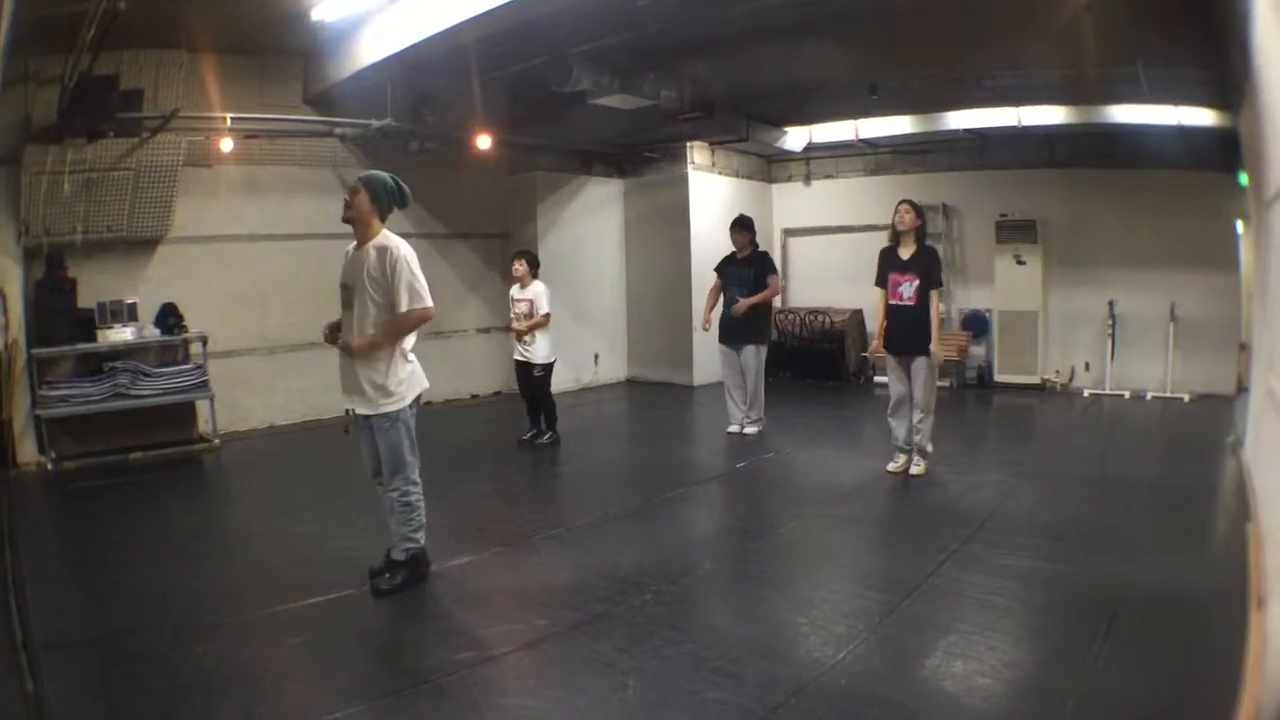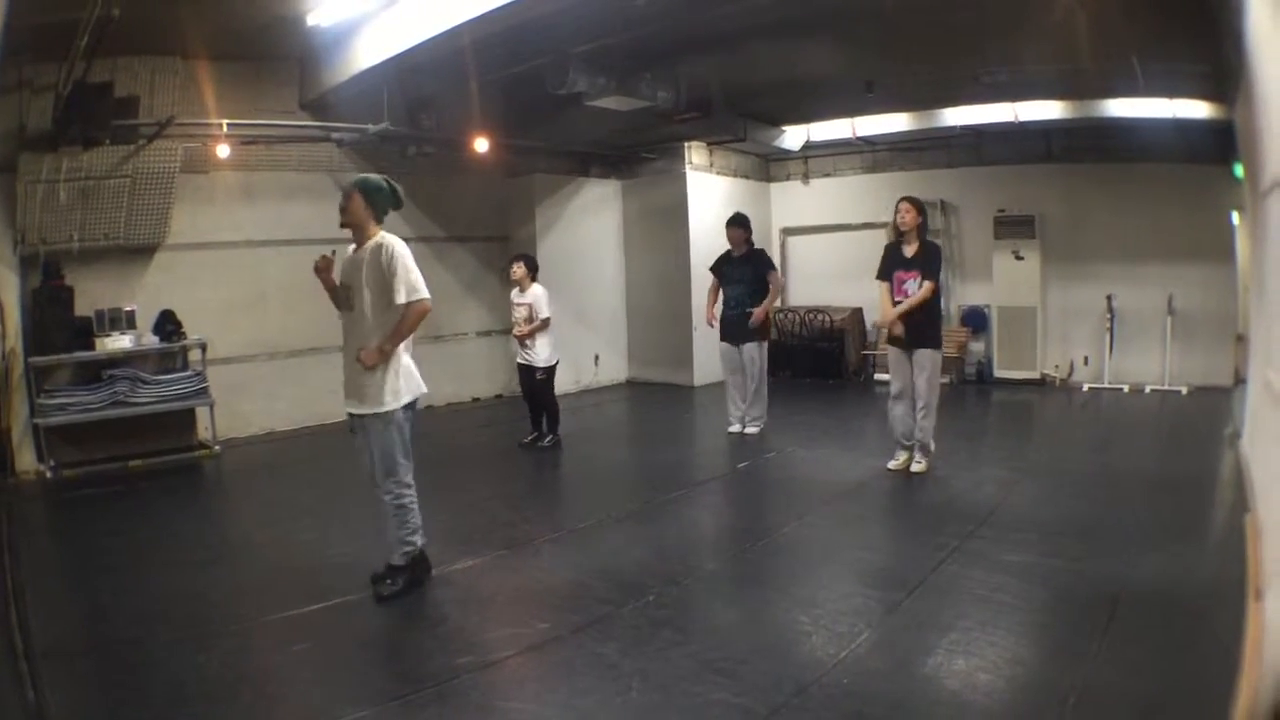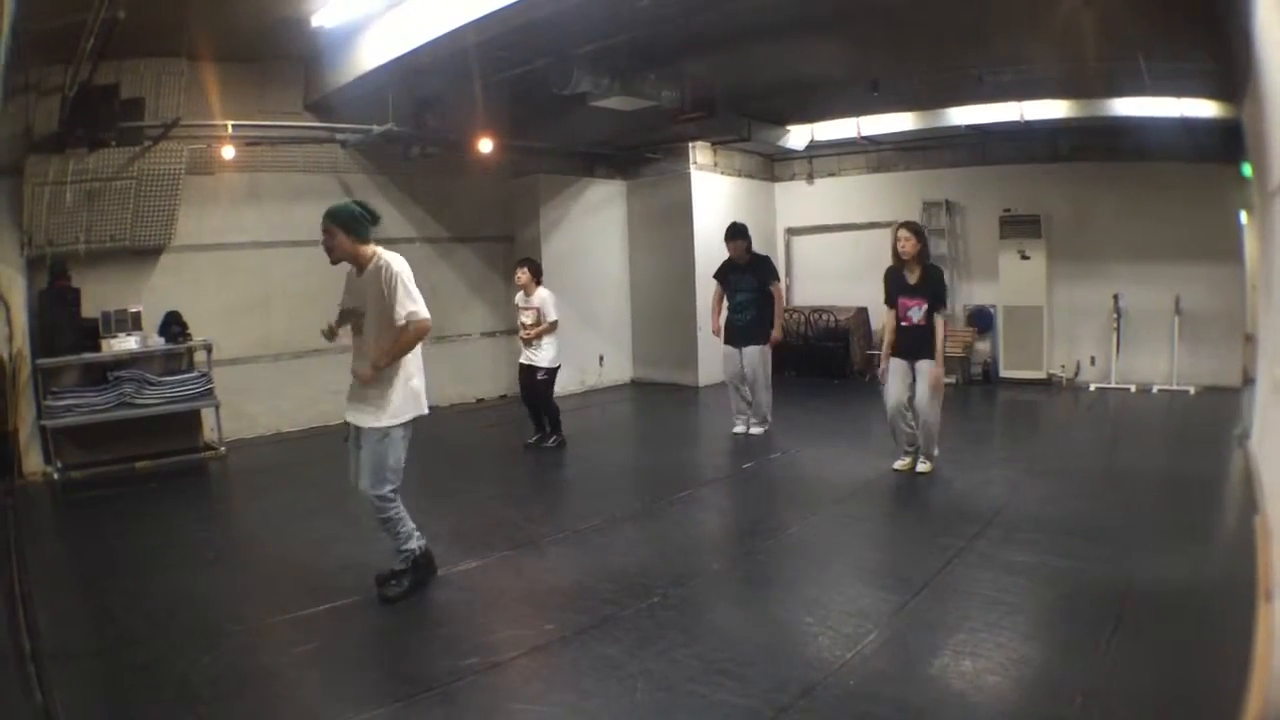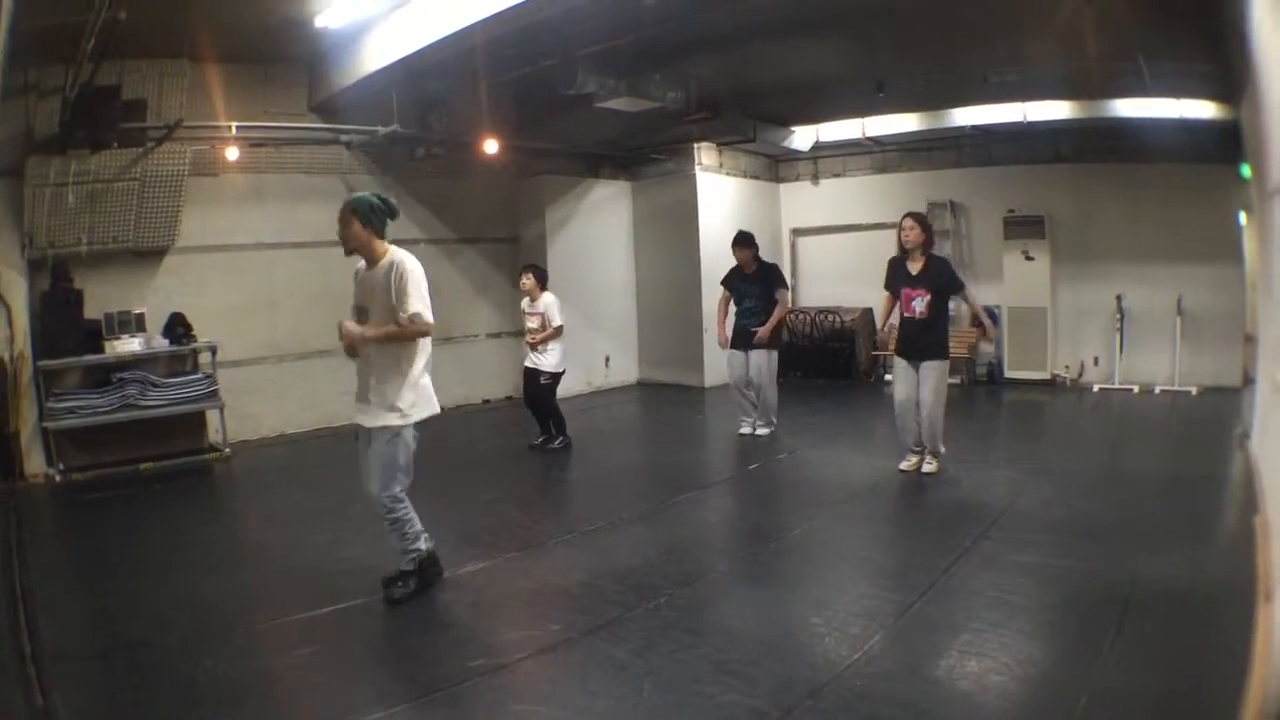
dt=1s
person 1, frame 1
left shoulder: (394, 250)
right shoulder: (352, 252)
left elbow: (423, 311)
left wrist: (372, 343)
right wrist: (338, 329)
left hip: (392, 386)
right hip: (362, 386)
left knee: (401, 479)
right knee: (383, 477)
left ankle: (411, 557)
right ankle: (401, 552)
person 1, frame 2
left shoulder: (390, 248)
right shoulder: (352, 254)
left elbow: (421, 304)
left wrist: (383, 350)
right wrist: (327, 281)
left hip: (388, 387)
right hip: (361, 387)
left knee: (395, 479)
right knee: (384, 477)
left ankle: (410, 560)
right ankle: (405, 555)
person 1, frame 3
left shoulder: (391, 267)
right shoulder: (353, 274)
left elbow: (420, 325)
left wrist: (378, 364)
right wrist: (336, 326)
left hip: (393, 399)
right hip: (364, 399)
left knee: (378, 488)
right knee: (366, 484)
left ankle: (415, 559)
right ankle: (409, 557)
person 1, frame 4
left shoulder: (402, 266)
right shoulder: (361, 272)
left elbow: (421, 325)
left wrist: (365, 335)
right wrist: (353, 338)
left hip: (400, 398)
right hip: (372, 397)
left knee: (388, 490)
right knee: (379, 487)
left ankle: (418, 564)
right ankle: (419, 556)
person 2, frame 1
left shoulder: (928, 254)
right shoulder: (886, 255)
left elbow: (935, 298)
right elbow: (884, 296)
left wrist: (935, 341)
right wrist: (878, 335)
left hip: (920, 340)
right hip: (894, 339)
left knee: (922, 400)
right knee: (898, 398)
left ankle: (920, 454)
right ankle: (901, 451)
person 2, frame 2
left shoulder: (931, 250)
right shoulder: (890, 250)
left elbow: (927, 290)
right elbow: (885, 289)
left wrist: (895, 313)
right wrist: (891, 320)
left hip: (926, 334)
right hip: (899, 333)
left knee: (924, 394)
right knee: (898, 392)
left ankle: (922, 450)
right ankle: (904, 447)
person 2, frame 3
left shoulder: (934, 274)
right shoulder: (892, 275)
left elbow: (939, 319)
right elbow: (891, 316)
left wrist: (939, 362)
right wrist: (883, 358)
left hip: (928, 352)
right hip: (900, 351)
left knee: (925, 406)
right knee: (895, 403)
left ankle: (926, 454)
right ankle: (908, 450)
person 2, frame 4
left shoulder: (939, 266)
right shoulder: (895, 264)
left elbow: (965, 294)
left wrist: (986, 322)
right wrist: (881, 328)
left hip: (934, 347)
right hip: (905, 346)
left knee: (930, 404)
right knee: (903, 402)
left ankle: (932, 453)
right ankle: (914, 451)
person 3, frame 1
left shoulder: (762, 259)
right shoulder: (727, 261)
left elbow: (774, 288)
right elbow: (716, 288)
left wrist: (749, 302)
right wrist: (707, 312)
left hip: (754, 329)
right hip: (728, 327)
left knee: (753, 376)
right knee: (731, 377)
left ankle: (754, 421)
right ankle: (737, 419)
person 3, frame 2
left shoulder: (759, 257)
right shoulder: (723, 260)
left elbow: (777, 285)
right elbow: (714, 288)
left wrist: (764, 308)
right wrist: (709, 309)
left hip: (753, 327)
right hip: (728, 326)
left knee: (754, 375)
right knee: (733, 375)
left ankle: (754, 420)
right ankle: (736, 419)
person 3, frame 3
left shoulder: (763, 264)
right shoulder: (726, 267)
left elbow: (777, 296)
right elbow: (718, 296)
left wrist: (777, 327)
right wrist: (715, 321)
left hip: (758, 333)
right hip: (733, 331)
left knee: (756, 377)
right knee: (733, 376)
left ankle: (760, 420)
right ankle: (741, 419)
person 3, frame 4
left shoulder: (770, 272)
right shoulder: (734, 274)
left elbow: (783, 303)
right elbow: (724, 301)
left wrist: (768, 328)
right wrist: (721, 329)
left hip: (764, 336)
right hip: (740, 336)
left knee: (762, 380)
right knee: (737, 379)
left ankle: (765, 422)
right ankle: (747, 420)
person 4, frame 1
left shoulder: (539, 289)
right shoulder: (514, 290)
left elbow: (545, 318)
left wrist: (525, 326)
right wrist: (514, 326)
left hip: (540, 353)
right hip: (521, 352)
left knee: (542, 393)
right knee: (527, 393)
left ankle: (551, 431)
right ankle: (535, 428)
person 4, frame 2
left shoulder: (538, 292)
right shoulder: (514, 294)
left elbow: (545, 321)
left wrist: (526, 331)
right wrist: (515, 330)
left hip: (542, 356)
right hip: (524, 355)
left knee: (545, 396)
right knee: (529, 396)
left ankle: (553, 434)
right ankle: (537, 431)
person 4, frame 3
left shoulder: (544, 295)
right shoulder: (518, 298)
left elbow: (553, 324)
left wrist: (535, 333)
right wrist: (522, 333)
left hip: (546, 356)
right hip: (527, 356)
left knee: (543, 396)
right knee: (528, 396)
left ankle: (556, 434)
right ankle: (540, 431)
person 4, frame 4
left shoulder: (549, 300)
right shoulder: (525, 303)
left elbow: (558, 329)
left wrist: (539, 338)
right wrist: (528, 337)
left hip: (550, 359)
right hip: (533, 359)
left knee: (546, 399)
right knee: (531, 399)
left ankle: (562, 436)
right ankle: (546, 433)
